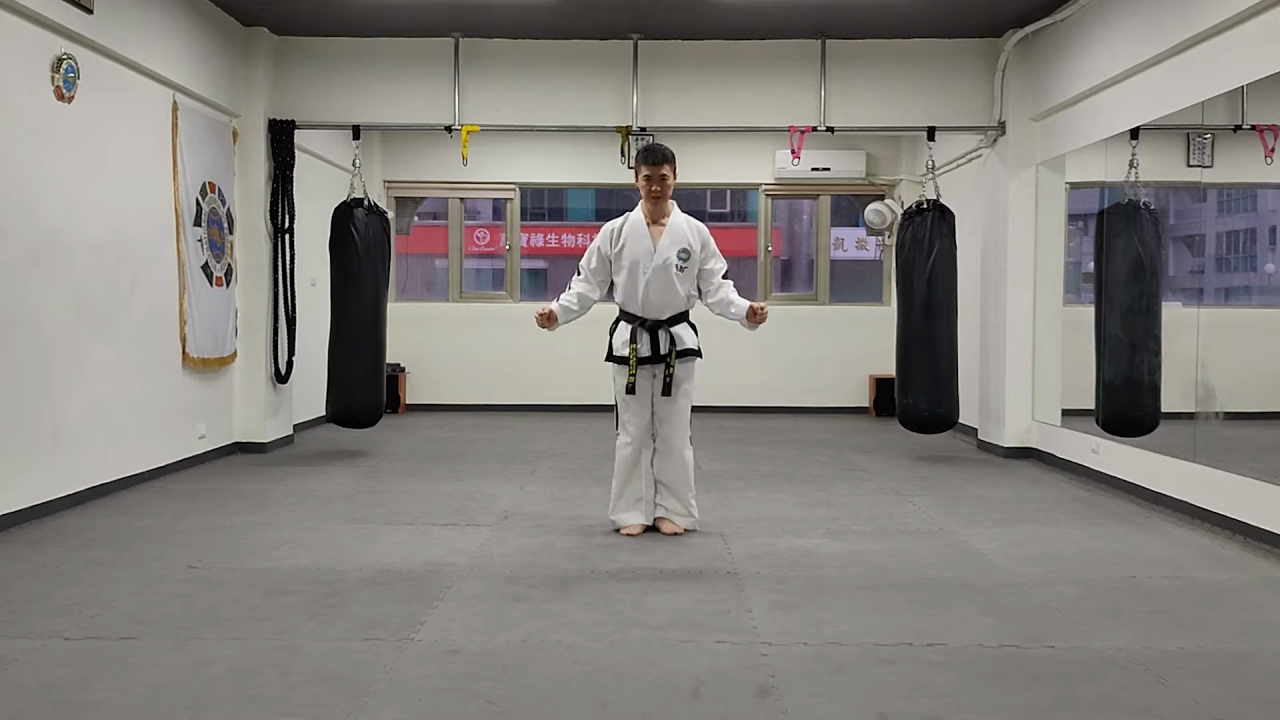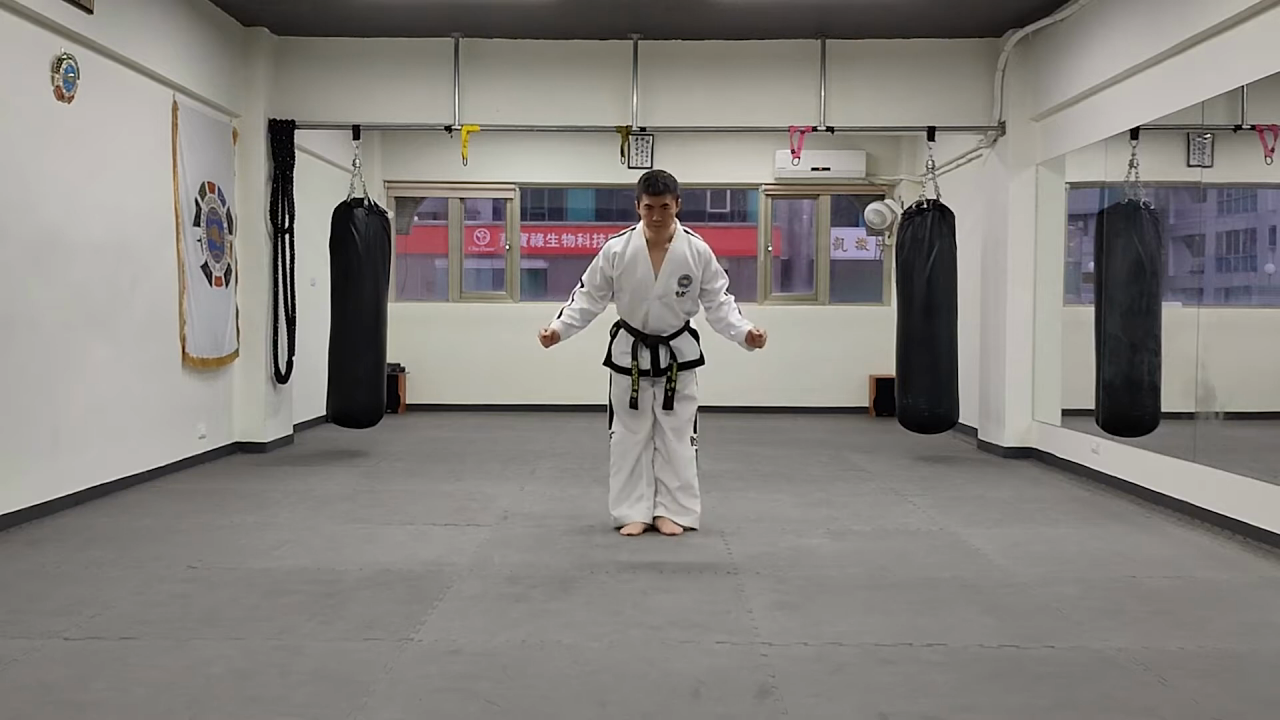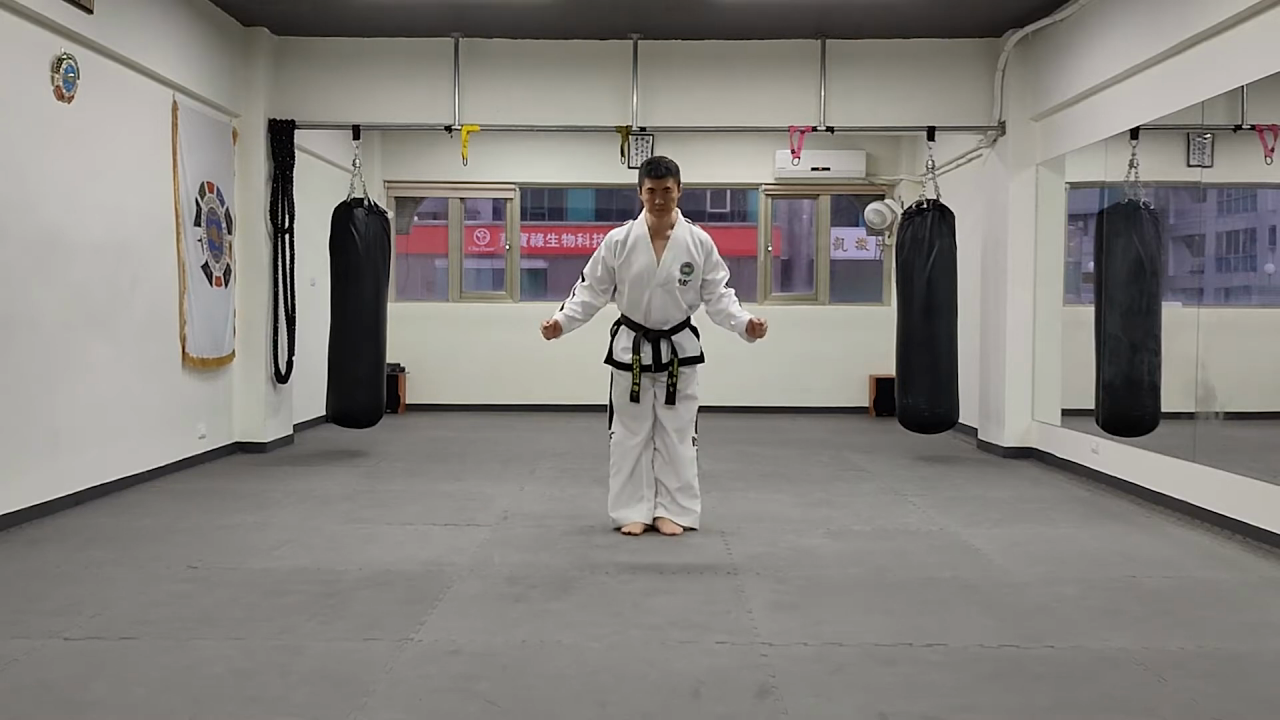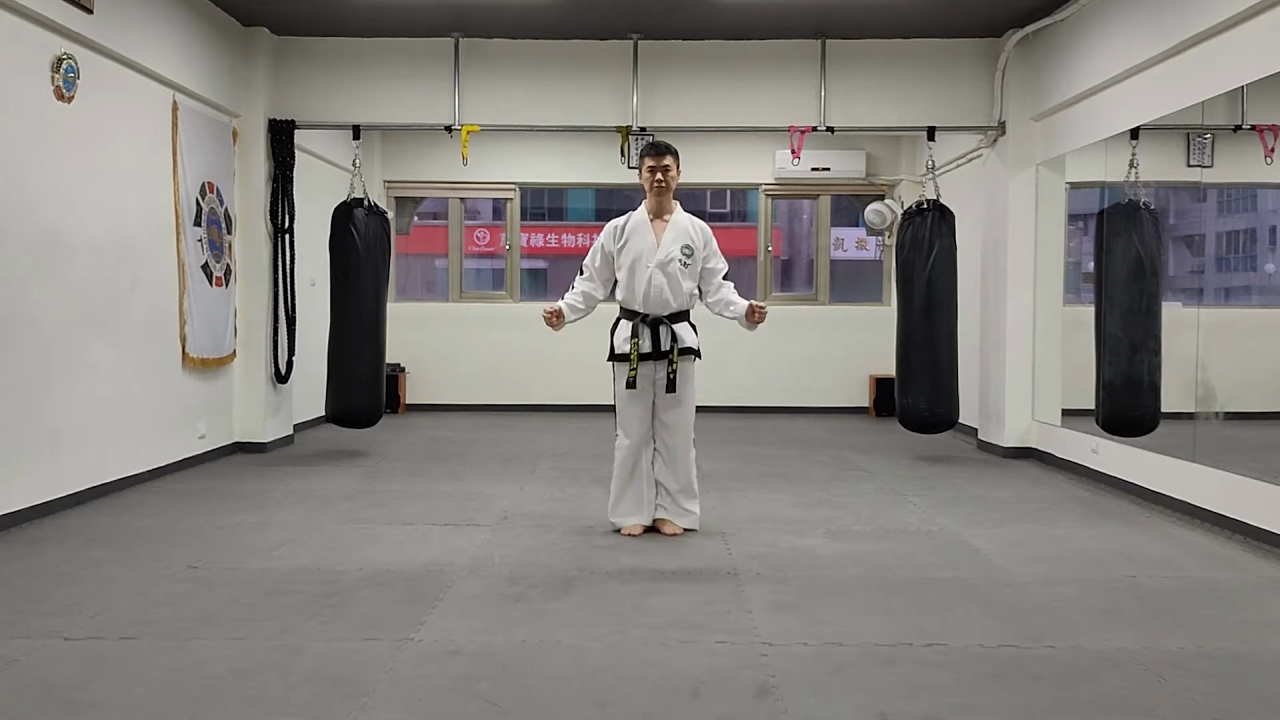
dt=0.5s
person 1, frame 1
left shoulder: (695, 231)
right shoulder: (616, 231)
left elbow: (715, 285)
right elbow: (589, 282)
left wrist: (746, 311)
right wrist: (556, 312)
left hip: (677, 341)
right hip: (631, 341)
left knee: (674, 433)
right knee: (632, 433)
left ankle: (670, 511)
right ankle: (633, 512)
person 1, frame 2
left shoulder: (697, 251)
right shoulder: (617, 249)
left elbow: (719, 302)
right elbow: (588, 296)
left wrist: (745, 332)
right wrist: (558, 328)
left hip: (678, 352)
right hip: (630, 351)
left knee: (677, 435)
right knee: (630, 434)
left ankle: (671, 511)
right ankle: (634, 512)
person 1, frame 3
left shoulder: (698, 241)
right shoulder: (619, 240)
left elbow: (717, 294)
right elbow: (592, 290)
left wrist: (745, 323)
right wrist: (562, 321)
left hip: (679, 347)
right hip: (632, 346)
left knee: (676, 434)
right knee: (631, 433)
left ankle: (671, 511)
right ankle: (634, 511)
person 1, frame 4
left shoulder: (697, 231)
right shoulder: (618, 230)
left elbow: (715, 286)
right elbow: (592, 282)
left wrist: (744, 310)
right wrist: (564, 311)
left hip: (677, 339)
right hip: (631, 339)
left knee: (675, 432)
right knee: (632, 432)
left ankle: (672, 511)
right ankle: (633, 513)
